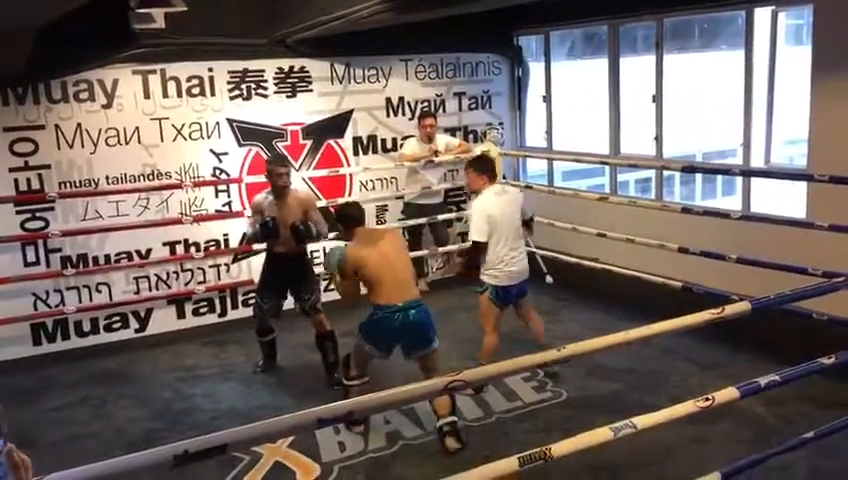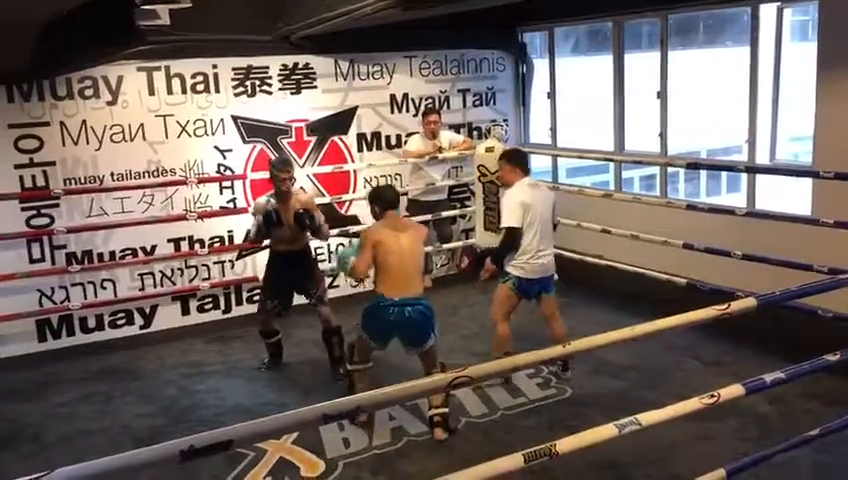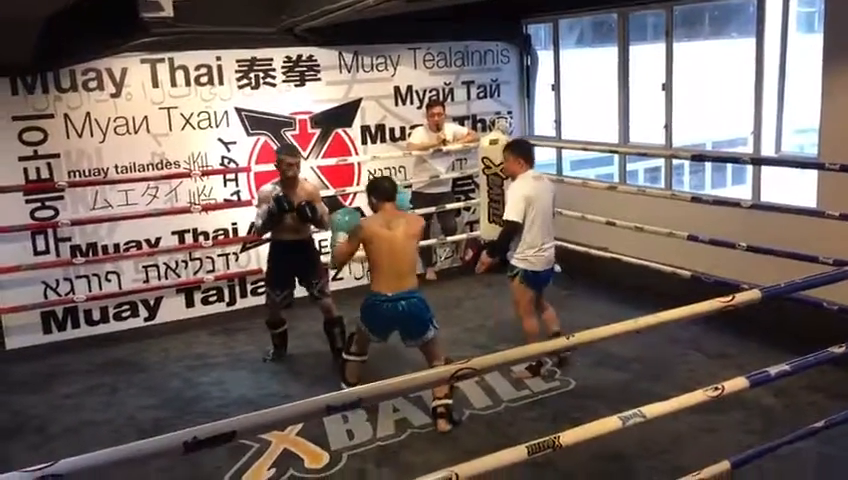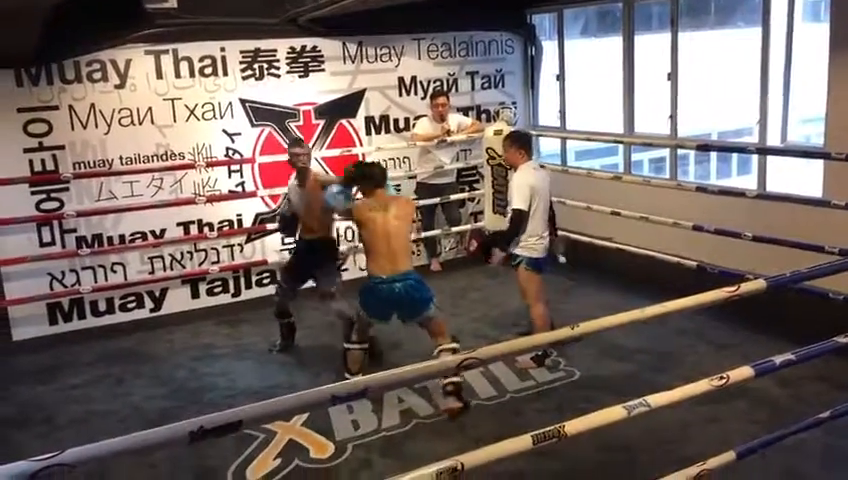
dt=0.3s
person 1, frame 1
left shoulder: (348, 254)
right shoulder: (394, 234)
left elbow: (350, 298)
left wrist: (336, 275)
left hip: (385, 316)
right hip: (417, 312)
left knee: (355, 365)
right knee: (434, 375)
left ankle: (355, 418)
right ankle: (450, 433)
person 1, frame 2
left shoulder: (372, 232)
right shoulder: (421, 230)
left elbow: (360, 273)
left wrist: (349, 261)
left hip: (384, 308)
right hip: (417, 308)
left knee: (359, 354)
right knee: (433, 368)
right ankle: (439, 423)
person 1, frame 3
left shoulder: (364, 225)
right shoulder: (417, 222)
left elbow: (337, 261)
left wrist: (340, 233)
left hip: (379, 303)
right hip: (411, 302)
left knee: (356, 345)
right knee: (436, 359)
right ankle: (442, 414)
person 1, frame 4
left shoulder: (359, 208)
right shoulder: (407, 205)
left hip: (378, 286)
right hip: (409, 284)
left knee: (357, 333)
right knee: (442, 336)
right ankle: (453, 395)
person 2, frame 1
left shoulder: (481, 206)
right shoulder: (514, 194)
left elbow: (478, 247)
right elbow: (528, 223)
left wrist: (467, 267)
left hip: (496, 276)
right hip: (520, 268)
left knee: (490, 329)
right knee: (530, 317)
person 2, frame 2
left shoulder: (513, 196)
right shoulder: (545, 191)
left elbow: (511, 236)
left wrist: (494, 261)
left hip: (521, 269)
right hip: (546, 265)
left knee: (499, 316)
right knee: (553, 316)
right ankle: (564, 363)
person 2, frame 3
left shoulder: (518, 188)
right shoulder: (546, 183)
left elbow: (511, 228)
left wrist: (491, 253)
left hip: (525, 261)
right hip: (546, 256)
left knee: (526, 313)
right knee: (541, 304)
left ankle: (537, 362)
right ankle: (560, 347)
person 2, frame 4
left shoulder: (520, 178)
right shoulder: (540, 172)
left elbow: (518, 218)
right elbow: (549, 209)
left wrist: (500, 247)
right wrist: (553, 236)
left hip: (526, 248)
right hip: (540, 244)
left knee: (533, 301)
right knee: (535, 294)
left ankle: (542, 352)
right ankle: (543, 330)
person 3, frame 1
left shoulder: (304, 199)
right shoulder: (259, 202)
left elbow: (324, 230)
right elbow: (249, 237)
left wrist: (311, 232)
right wrist: (260, 233)
left hip: (299, 262)
right hip: (274, 263)
left knee: (318, 318)
right knee: (261, 317)
left ankle: (333, 370)
right ankle: (269, 358)
person 3, frame 2
left shoulder: (306, 200)
right shoulder: (262, 204)
left elbow: (325, 234)
right elbow: (253, 240)
left wrist: (313, 225)
right wrist: (263, 227)
left hip: (303, 260)
right hip: (278, 262)
left knee: (325, 314)
right knee: (265, 317)
left ankle: (338, 364)
right ankle: (275, 356)
person 3, frame 3
left shoulder: (310, 190)
right shoulder: (266, 192)
left elbow: (326, 224)
right elbow: (259, 230)
left wrist: (314, 217)
right wrist: (272, 214)
left hip: (306, 249)
right hip: (279, 251)
left knee: (326, 304)
right knee: (274, 307)
left ankle: (341, 354)
right ankle: (279, 347)
person 3, frame 4
left shoulder: (323, 181)
right shoulder: (291, 189)
right elbow: (287, 223)
right wrist: (284, 221)
left hip: (324, 249)
right hip: (302, 248)
left knee: (334, 303)
right knee: (281, 300)
right ankle: (287, 337)
person 4, frame 1
left shoulder: (443, 140)
right shoulder: (411, 143)
left elbow: (466, 147)
right elbow: (402, 159)
left wrist: (447, 155)
right wrist: (427, 154)
left hip: (437, 201)
right hip: (414, 202)
left knee: (443, 240)
right knee: (415, 243)
right ankle: (421, 277)
person 4, frame 2
left shoulder: (447, 135)
right shoulder: (416, 139)
left elbow: (470, 143)
right elbow: (407, 154)
left wrist: (450, 150)
right wrist: (431, 150)
left hip: (441, 198)
right hip: (418, 198)
left knee: (446, 236)
person 4, frame 3
left shoulder: (452, 128)
right shoulder: (419, 131)
left elbow: (474, 136)
right elbow: (410, 148)
left wrist: (456, 143)
right wrist: (435, 143)
left hip: (444, 190)
right hip: (421, 191)
left knee: (450, 228)
right knee: (423, 232)
right ankle: (429, 267)
person 4, frame 4
left shoulder: (456, 119)
right shoulder: (423, 122)
left elbow: (478, 126)
right elbow: (415, 138)
left wrist: (459, 134)
right wrist: (440, 134)
left hip: (448, 180)
right hip: (426, 182)
left knee: (454, 219)
right knee: (427, 223)
right ankle: (433, 258)
